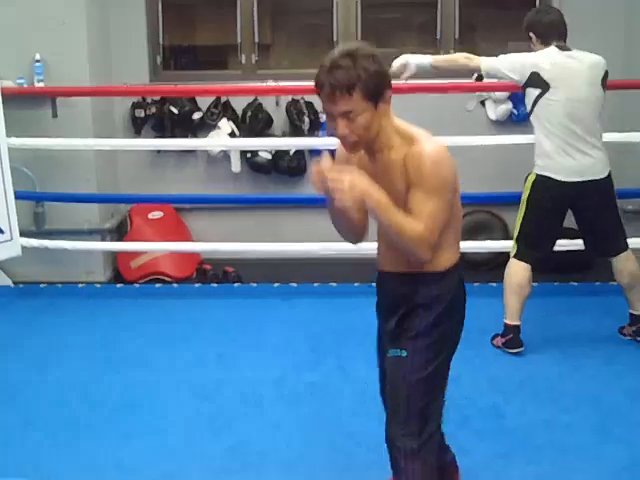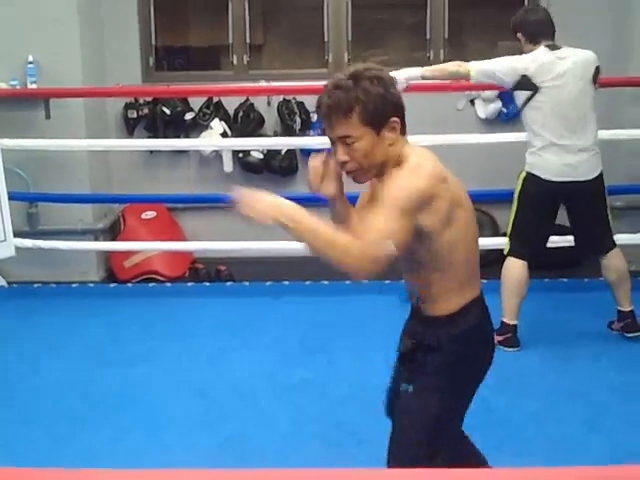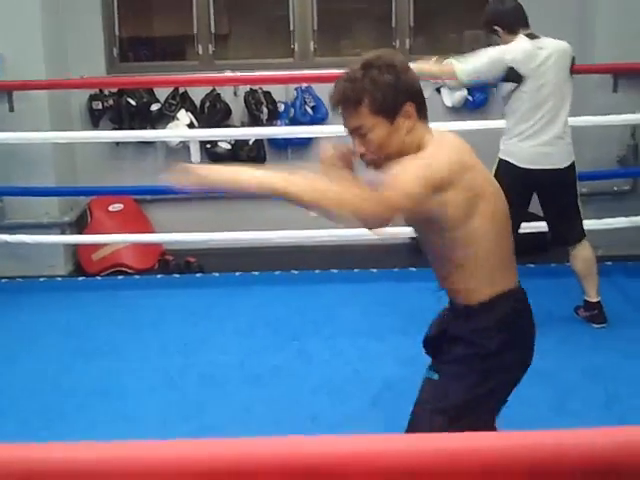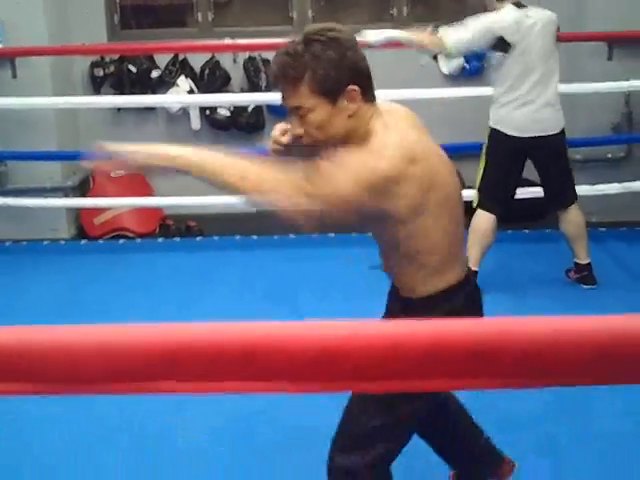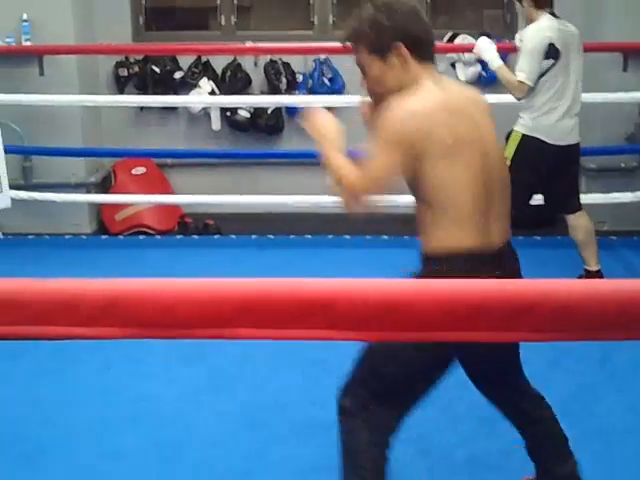
dt=1s
person 1, frame 1
left shoulder: (427, 155)
right shoulder: (355, 150)
left elbow: (423, 246)
right elbow: (354, 235)
left wrist: (370, 196)
right wrist: (336, 197)
left hip: (433, 297)
right hip: (392, 289)
left knee: (408, 428)
right knee: (400, 400)
person 1, frame 2
left shoulder: (416, 178)
right shoulder: (388, 175)
left elbow: (363, 261)
right elbow: (356, 242)
left wrist: (287, 213)
right wrist: (334, 197)
left hip: (455, 337)
right hip: (429, 323)
left knee: (411, 462)
right knee: (406, 415)
right ankle: (476, 473)
person 1, frame 3
left shoulder: (439, 163)
right shoulder: (438, 151)
left elbow: (362, 207)
right elbow: (375, 212)
left wrist: (251, 178)
right wrist: (344, 174)
left hip: (493, 332)
right hip: (475, 318)
right knee: (467, 422)
person 1, frame 4
left shoulder: (389, 159)
right shoulder: (390, 118)
left elbow: (283, 191)
left wrist: (166, 154)
right wrist: (304, 150)
left hip: (440, 316)
right hip: (423, 303)
right knee: (421, 395)
person 1, frame 5
left shoulder: (408, 112)
right shoulder: (470, 99)
left elbow: (356, 192)
left wrist: (328, 139)
left hip: (451, 279)
right hip: (500, 272)
left knee: (362, 405)
right knee: (506, 383)
person 2, frame 1
left shoulder: (532, 63)
right shoulder: (598, 63)
left elbow: (469, 62)
left wrist: (419, 60)
left hip: (551, 175)
right hip: (596, 173)
left knee: (523, 254)
left ankle: (511, 333)
person 2, frame 2
left shoulder: (521, 66)
right shoulder: (588, 59)
left elbow: (462, 69)
left wrist: (414, 72)
left hip: (543, 174)
right hip: (587, 171)
left knee: (519, 252)
right knee: (606, 246)
left ankle: (508, 330)
person 2, frame 3
left shoulder: (504, 56)
right shoulder: (563, 49)
left elbow: (450, 72)
left hip: (518, 162)
right hip: (560, 160)
right knee: (574, 236)
right ankle: (594, 305)
person 2, frame 4
left shoulder: (491, 23)
left elbow: (439, 43)
left hip: (509, 129)
right hip: (549, 126)
left knee: (488, 205)
right knee: (565, 200)
right ankle: (584, 268)
person 2, frame 5
left shoulder: (536, 33)
right shoulder: (571, 32)
left elbow: (520, 89)
left wrist: (490, 56)
left hip: (534, 134)
right hip: (567, 137)
right knee: (571, 208)
right ankle: (594, 273)
